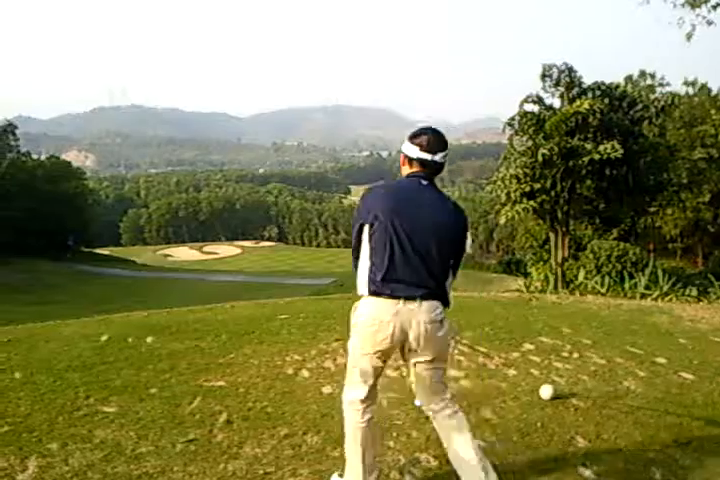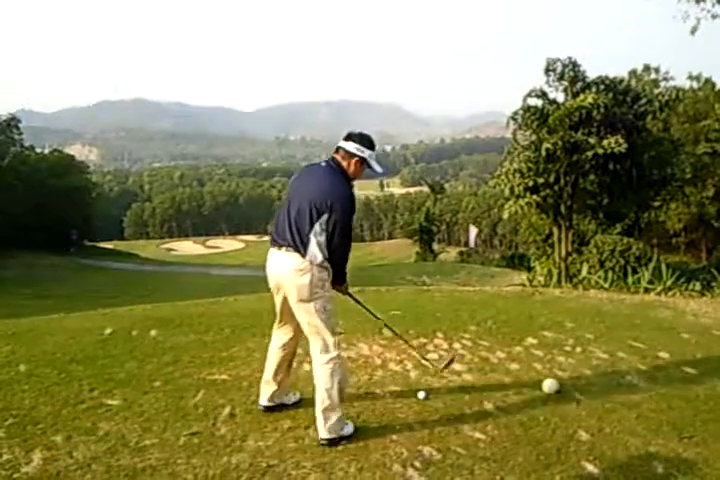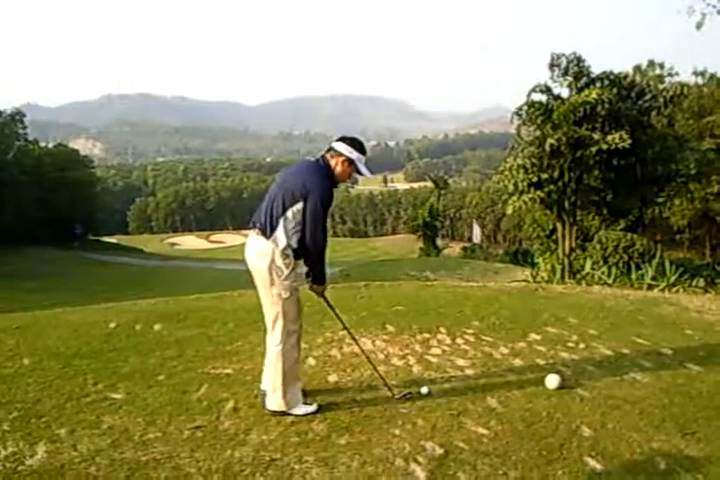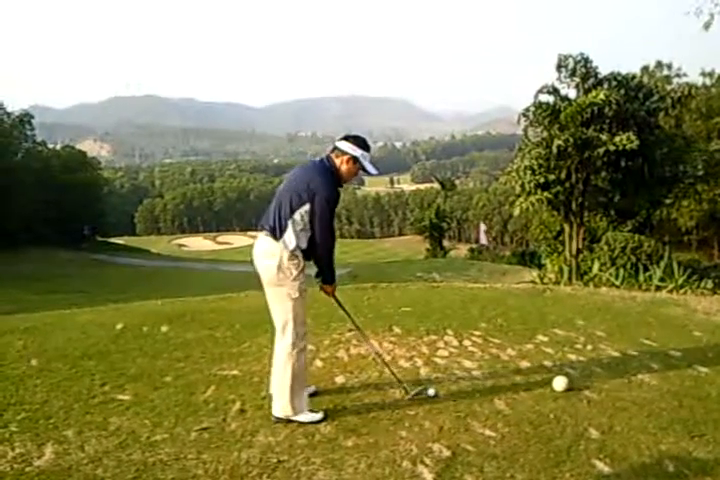
dt=1s
person 1, frame 1
left shoulder: (375, 198)
right shoulder: (454, 214)
left elbow: (360, 252)
right elbow: (449, 271)
left hip: (377, 311)
right hip: (428, 315)
left knee: (359, 399)
right knee: (441, 405)
person 1, frame 2
left shoulder: (306, 172)
right shoulder: (341, 194)
right elbow: (339, 243)
left wrist: (329, 272)
right wrist: (339, 279)
left hip: (276, 258)
right hip: (302, 268)
left knee: (285, 330)
right knee: (325, 347)
left ankle: (273, 394)
right ankle: (330, 425)
person 1, frame 3
left shoulder: (303, 168)
right shoulder: (320, 186)
right elbow: (315, 237)
left wrist: (309, 271)
right wrist: (319, 278)
left hip: (260, 245)
right hip: (272, 254)
left knee: (288, 322)
right knee: (284, 329)
left ankle: (274, 383)
right ankle: (282, 400)
person 1, frame 4
left shoulder: (311, 170)
right shoulder: (325, 186)
right elbow: (323, 236)
left wrist: (323, 272)
right wrist: (328, 278)
left hip: (270, 248)
right hip: (282, 257)
left knee: (289, 328)
right knee: (293, 333)
left ankle: (286, 386)
right ankle: (288, 407)
